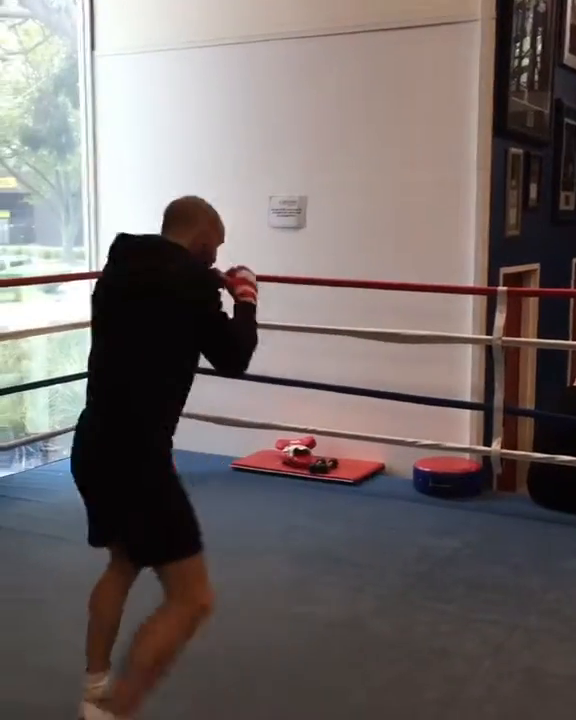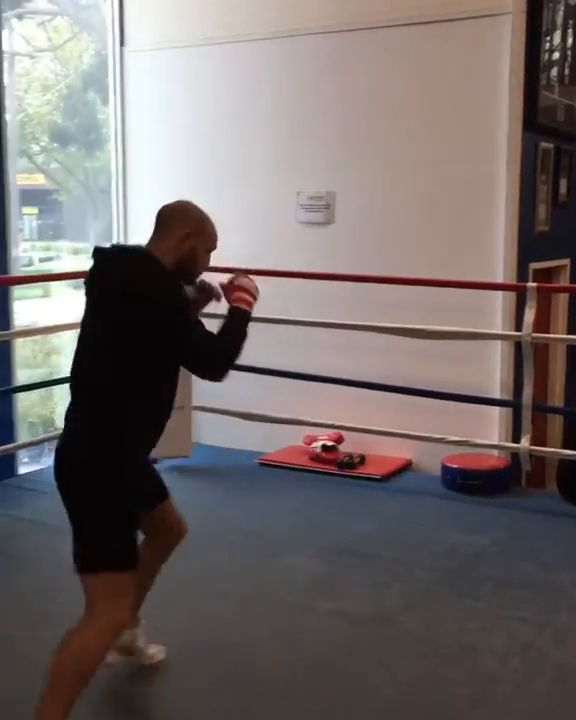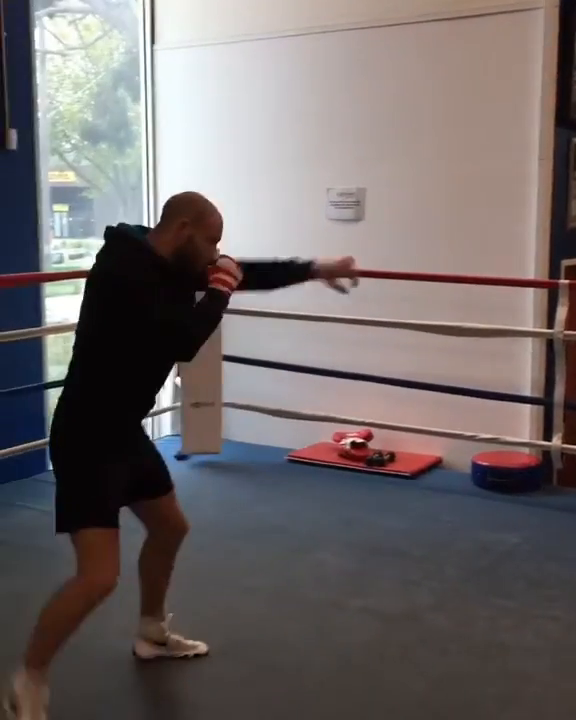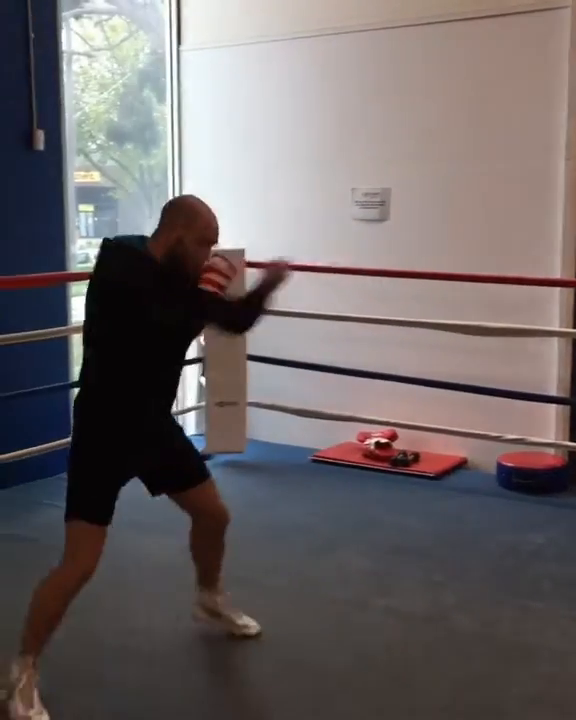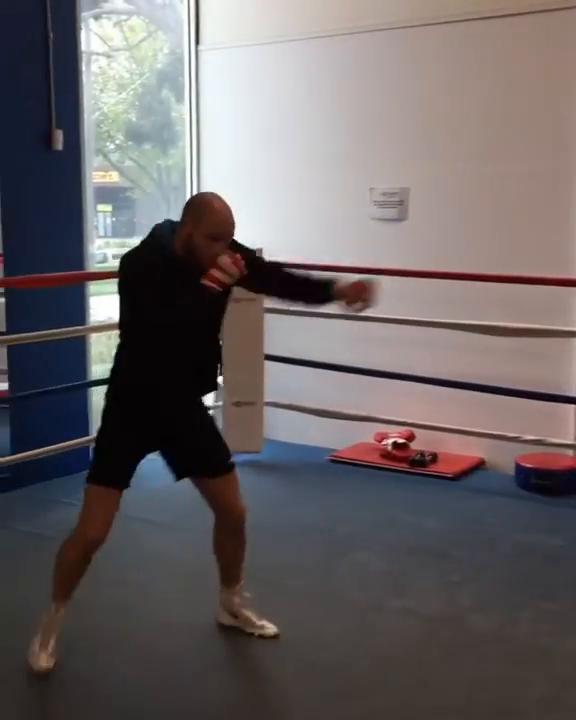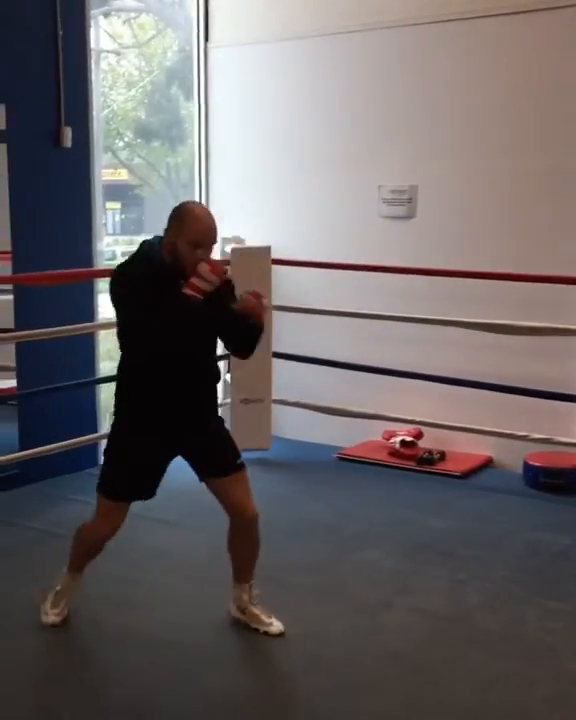
dt=0.2s
person 1, frame 1
left shoulder: (120, 271)
right shoulder: (188, 276)
right elbow: (230, 358)
left wrist: (215, 298)
right wrist: (245, 306)
left hip: (97, 443)
right hip: (132, 450)
left knee: (126, 561)
right knee: (191, 601)
person 1, frame 2
left shoulder: (123, 276)
right shoulder: (150, 289)
right elbow: (211, 362)
left wrist: (205, 295)
right wrist: (240, 312)
left hip: (119, 448)
right hip: (97, 458)
left knee: (168, 531)
right knee: (106, 610)
left ankle: (123, 635)
person 1, frame 3
left shoulder: (168, 265)
right shoulder: (128, 269)
left elbow: (235, 275)
right elbow: (183, 342)
left wrist: (314, 269)
right wrist: (217, 292)
left hip: (121, 427)
right hip: (86, 433)
left knee: (170, 527)
right knee: (97, 577)
left ankle: (151, 631)
person 1, frame 4
left shoulder: (180, 270)
right shoulder: (117, 275)
left elbow: (234, 323)
right elbow: (164, 335)
left wrist: (268, 285)
right wrist: (201, 294)
left hip: (151, 421)
right hip: (102, 427)
left knee: (215, 515)
right knee: (79, 566)
left ankle: (211, 601)
right ankle: (24, 672)
person 1, frame 5
left shoulder: (227, 259)
right shoulder: (140, 266)
left elbow: (283, 281)
right elbow: (154, 334)
left wrist: (336, 291)
right wrist: (206, 290)
left hip: (186, 408)
right hip: (133, 409)
left knee: (231, 511)
right knee: (92, 529)
left ankle: (232, 603)
right ankle: (53, 620)
person 1, frame 6
left shoulder: (215, 276)
right shoulder: (130, 278)
left elbow: (241, 348)
right elbow: (141, 347)
left wrist: (249, 318)
right wrist: (185, 301)
left hip: (200, 415)
right hip: (141, 418)
left knee: (245, 514)
right knee: (103, 525)
left ankle: (244, 599)
right ankle: (66, 586)
